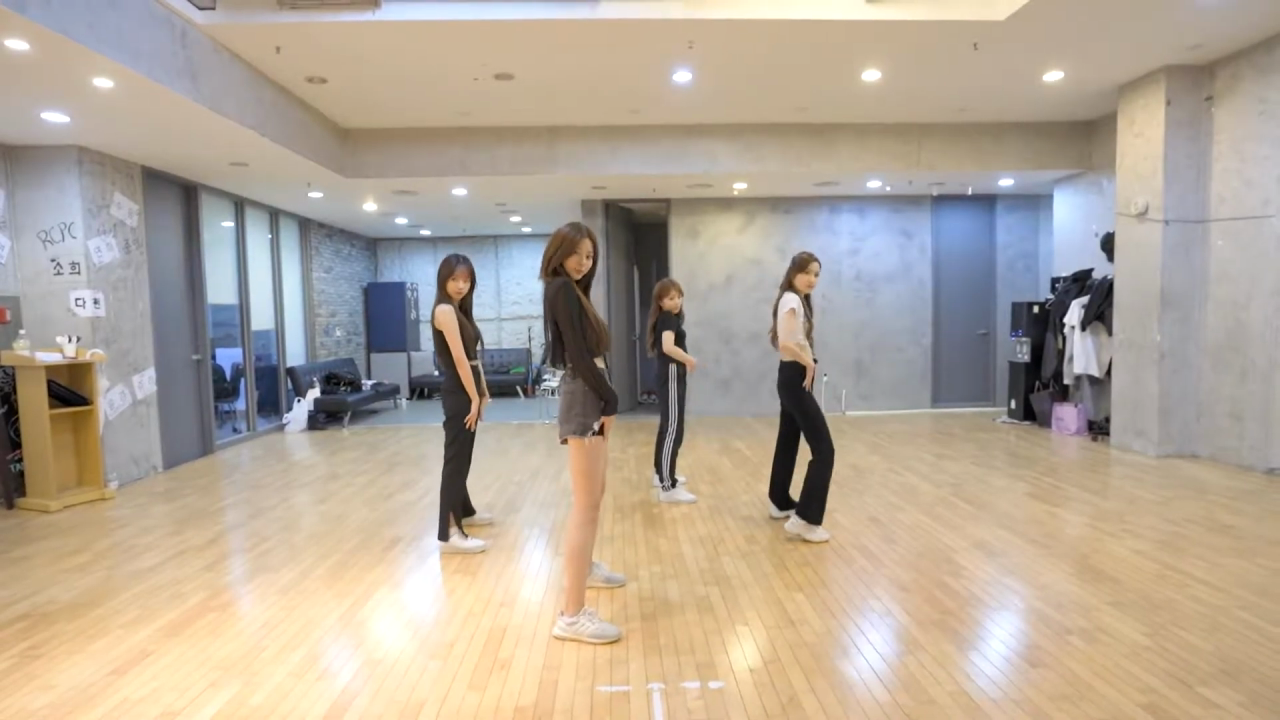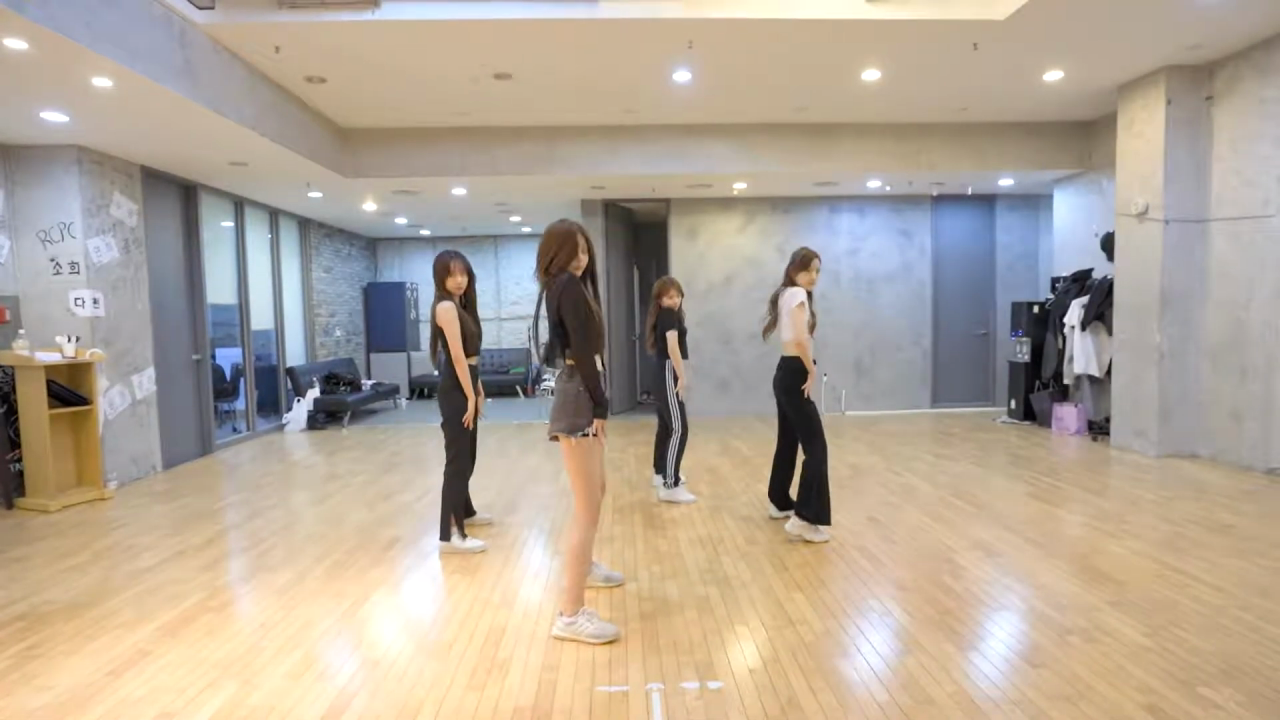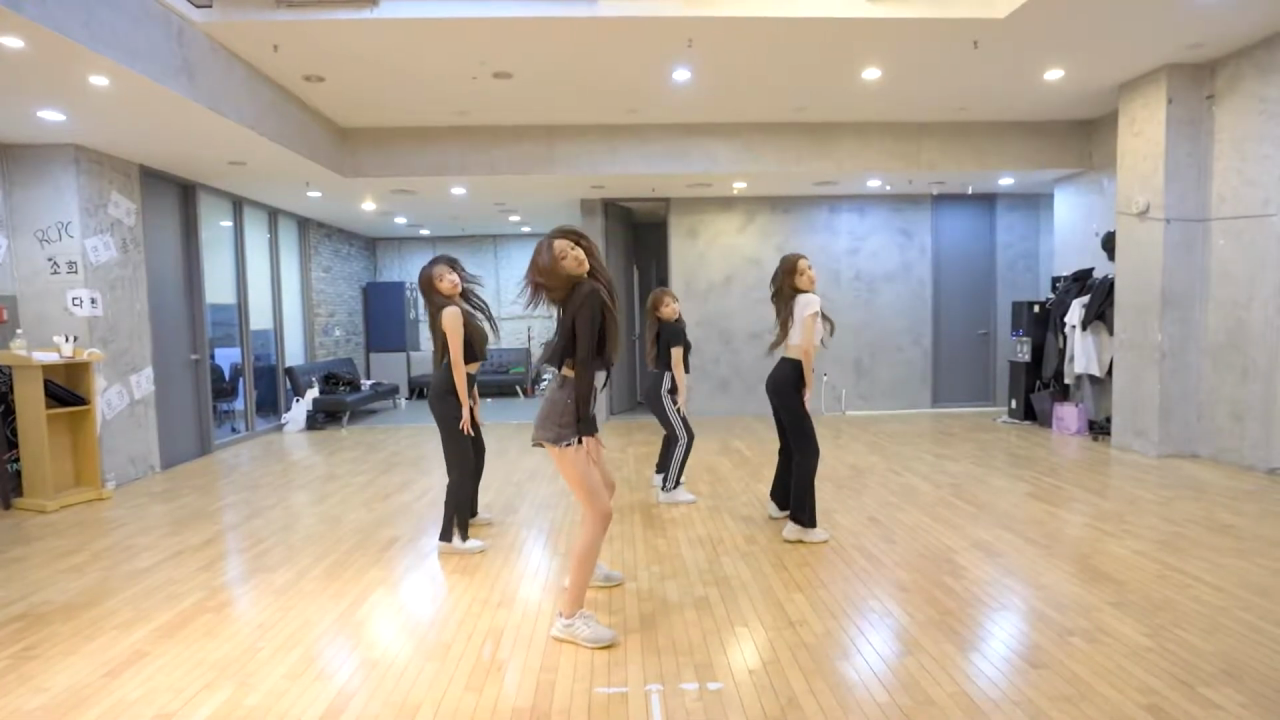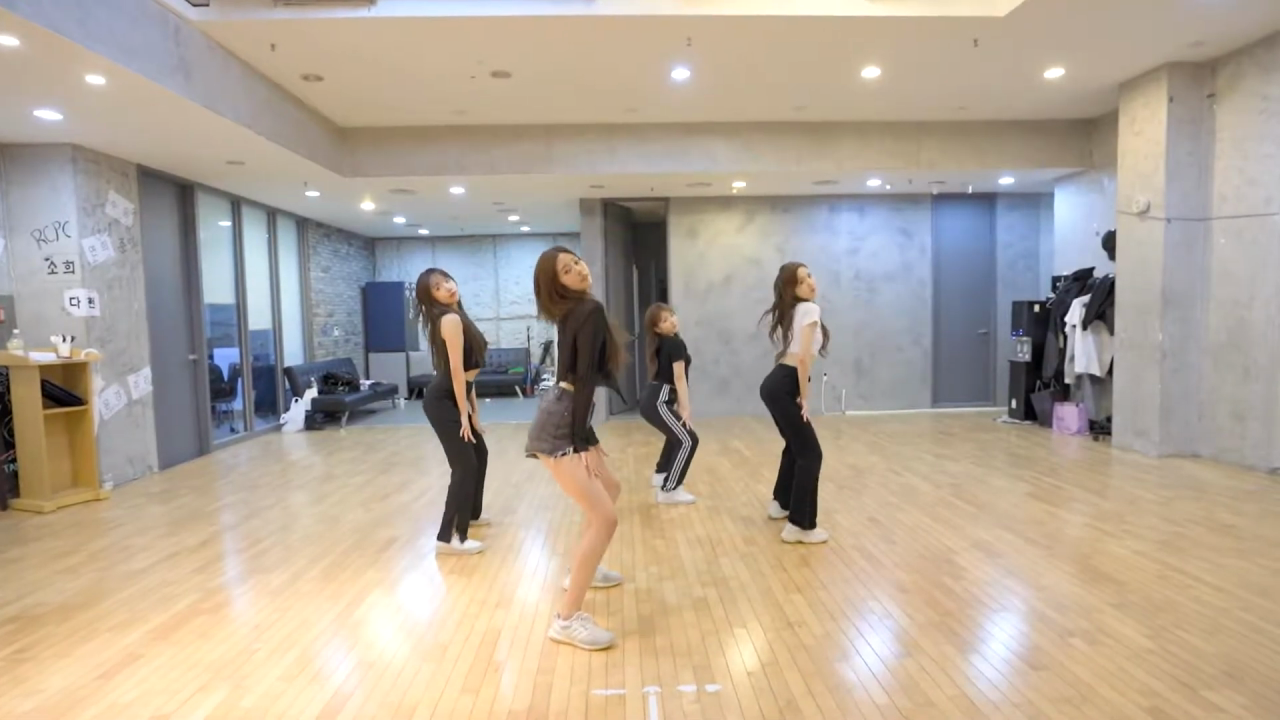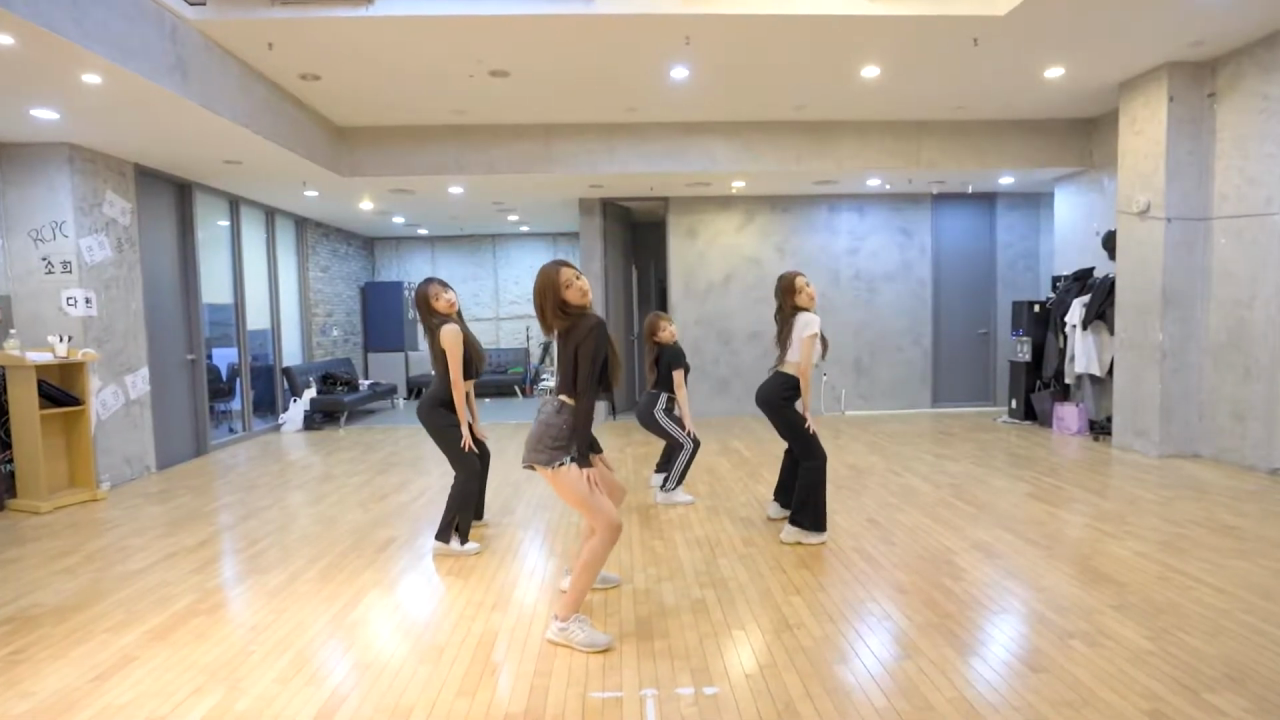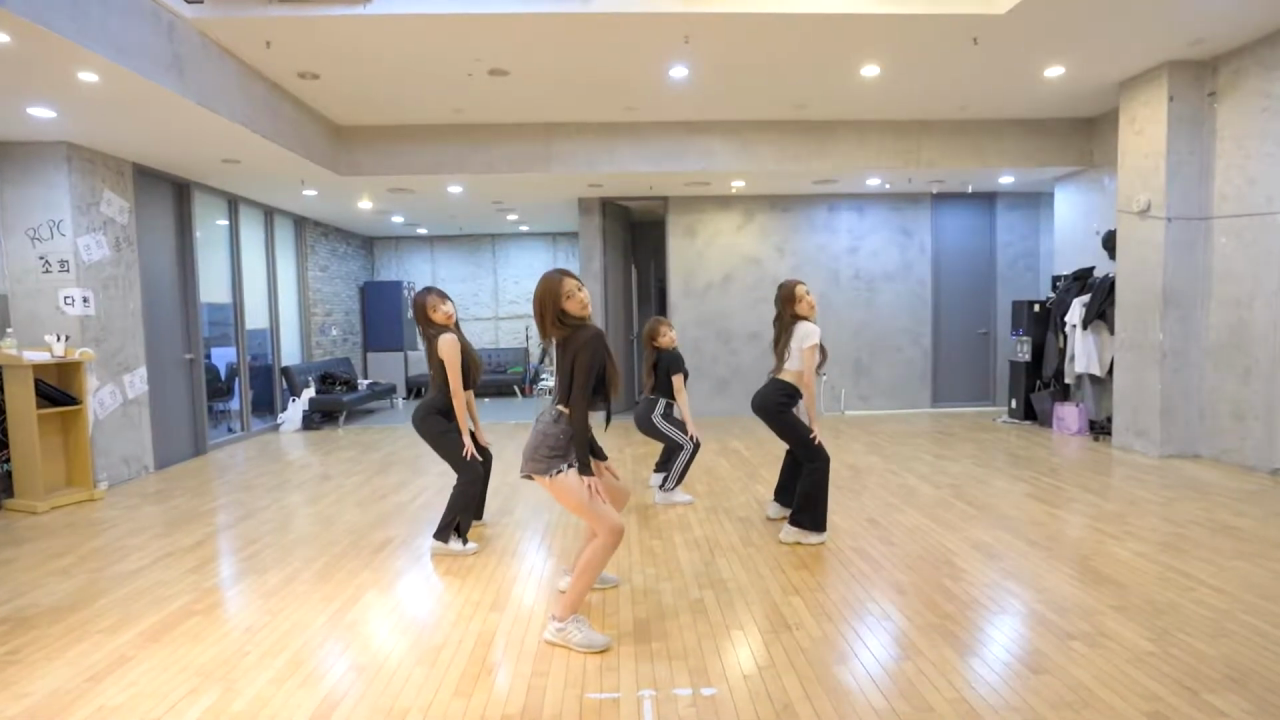
dt=0.2s
person 1, frame 1
left shoulder: (572, 289)
right shoulder: (561, 288)
right elbow: (577, 354)
left wrist: (605, 399)
right wrist: (610, 400)
left hip: (590, 397)
right hip: (583, 401)
left knee: (595, 493)
right knee: (585, 506)
left ankle: (585, 567)
right ankle: (572, 615)
person 1, frame 2
left shoulder: (569, 283)
right shoulder: (567, 283)
right elbow: (582, 349)
left wrist: (597, 403)
right wrist: (600, 404)
left hip: (582, 394)
right hip: (577, 398)
left knee: (597, 490)
right knee: (586, 506)
left ankle: (583, 567)
right ankle: (570, 615)
person 1, frame 3
left shoulder: (582, 292)
right shoulder: (589, 292)
right elbow: (584, 362)
left wrist: (587, 423)
right wrist: (587, 426)
left hip: (571, 408)
right hip: (564, 414)
left knee: (606, 487)
right knee: (598, 511)
left ankle: (584, 568)
right ankle: (569, 617)
person 1, frame 4
left shoulder: (576, 312)
right shoulder: (590, 310)
right elbow: (584, 378)
left wrist: (587, 437)
right wrist: (583, 442)
left hip: (565, 419)
right hip: (558, 427)
left knee: (610, 489)
right knee: (604, 518)
left ankle: (582, 570)
right ankle: (567, 619)
person 1, frame 5
left shoulder: (572, 327)
right shoulder: (592, 326)
right elbow: (585, 393)
left wrist: (591, 447)
right wrist: (584, 457)
left hip: (562, 431)
right hip: (555, 439)
left knee: (614, 493)
right knee: (608, 523)
left ankle: (578, 572)
right ankle: (564, 621)
person 1, frame 6
left shoulder: (571, 336)
right shoulder: (590, 337)
right elbow: (578, 404)
left wrist: (596, 455)
right wrist: (585, 467)
left hip: (560, 440)
right hip: (552, 448)
left knee: (617, 496)
right knee: (610, 528)
left ankle: (576, 573)
right ankle: (562, 621)
person 2, frame 1
left shoulder: (460, 310)
right shoulder: (444, 309)
right elbow: (459, 358)
left wrist: (483, 392)
right wrist: (474, 398)
left hip: (468, 389)
right hip: (458, 392)
left knee: (463, 456)
right knee: (455, 459)
left ankle: (464, 511)
right ankle: (449, 534)
person 2, frame 2
left shoulder: (462, 305)
right shoulder: (446, 306)
right elbow: (457, 355)
left wrist: (478, 391)
right wrist: (470, 396)
left hip: (466, 387)
right hip: (455, 390)
left knee: (467, 455)
right knee: (458, 459)
left ankle: (465, 511)
right ankle: (450, 535)
person 2, frame 3
left shoulder: (463, 308)
right shoulder: (451, 311)
right elbow: (456, 362)
left wrist: (474, 401)
right wrist: (465, 405)
left hip: (461, 391)
right hip: (447, 394)
left knee: (476, 454)
right knee: (462, 462)
left ankle: (468, 512)
right ankle: (451, 536)
person 2, frame 4
left shoulder: (459, 317)
right shoulder: (451, 319)
right elbow: (456, 370)
left wrist: (474, 409)
right wrist: (464, 413)
left hip: (456, 397)
right hip: (443, 400)
left knee: (479, 454)
right knee: (465, 464)
left ankle: (469, 513)
right ankle: (449, 537)
person 2, frame 5
left shoulder: (457, 325)
right shoulder: (450, 329)
left elbow: (468, 379)
right elbow: (456, 381)
left wrist: (474, 420)
right wrist: (464, 424)
left hip: (447, 405)
right hip: (437, 409)
left knee: (481, 455)
right knee: (468, 468)
left ankle: (471, 514)
right ankle: (447, 538)
person 2, frame 6
left shoulder: (454, 336)
right shoulder: (448, 338)
left elbow: (467, 387)
right elbow: (456, 391)
left wrist: (477, 427)
right wrist: (465, 434)
left hip: (443, 414)
right hip: (432, 417)
left knee: (483, 457)
right knee: (471, 471)
left ankle: (471, 514)
right ankle: (445, 538)
person 3, frame 1
left shoulder: (797, 300)
right shoulder: (791, 299)
right elbow: (784, 343)
left wrist: (806, 363)
right wrist: (810, 364)
left hip: (793, 378)
right hip: (795, 379)
left knee: (788, 441)
right knee: (823, 449)
left ankle: (780, 502)
right ankle: (805, 519)
person 3, frame 2
left shoulder: (787, 295)
right shoulder: (797, 293)
right elbow: (799, 340)
left wrist: (806, 369)
right wrist: (812, 371)
left hip: (786, 374)
right hip: (794, 376)
left knee: (788, 441)
right knee: (815, 446)
left ankle: (780, 502)
right ankle: (805, 519)
person 3, frame 3
left shoulder: (789, 303)
right shoulder: (810, 300)
right elbow: (806, 348)
left wrist: (804, 383)
right wrist: (809, 385)
left hip: (779, 378)
right hip: (789, 380)
left knee: (791, 444)
right knee: (807, 450)
left ankle: (780, 502)
right ankle: (799, 523)
person 3, frame 4
left shoulder: (790, 311)
right shoulder: (810, 309)
right elbow: (803, 358)
left wrist: (798, 394)
right wrist: (804, 398)
left hip: (774, 384)
right hip: (783, 387)
left knee: (796, 445)
right knee: (810, 453)
left ankle: (781, 503)
right ankle: (799, 525)
person 3, frame 5
left shoulder: (791, 320)
right shoulder: (810, 320)
right elbow: (804, 369)
left wrist: (801, 405)
right wrist: (806, 409)
left hip: (771, 391)
right hip: (780, 395)
left knee: (799, 446)
right knee: (813, 456)
left ankle: (782, 503)
right ankle: (801, 526)
person 3, frame 6
left shoulder: (791, 329)
right shoulder: (810, 329)
right elbow: (808, 379)
left wrist: (805, 419)
right wrist: (813, 420)
left hip: (767, 397)
right hip: (776, 402)
left knee: (801, 446)
right knee: (817, 458)
left ankle: (782, 503)
right ankle: (801, 526)
person 4, frame 1
left shoulder: (669, 318)
right shoulder: (667, 319)
right elbow: (668, 347)
left wrist: (684, 361)
right wrist: (689, 360)
left hip: (671, 376)
right hip: (672, 377)
left knee: (667, 428)
right knee: (674, 431)
left ankle: (661, 474)
right ankle: (668, 488)
person 4, frame 2
left shoulder: (664, 316)
right shoulder: (669, 315)
right elbow: (672, 347)
left wrist: (679, 374)
right wrist: (682, 376)
left hip: (666, 374)
right hip: (669, 375)
left knee: (666, 426)
right knee: (679, 429)
left ankle: (661, 473)
right ankle: (670, 486)
person 4, frame 3
left shoulder: (663, 329)
right shoulder: (675, 329)
right elbow: (677, 364)
left wrist: (679, 391)
right wrist: (683, 394)
left hip: (657, 387)
right hip: (663, 389)
left knee: (674, 431)
right knee: (684, 436)
left ankle: (661, 473)
right ankle: (669, 490)
person 4, frame 4
left shoulder: (662, 344)
right shoulder: (675, 344)
right elbow: (679, 378)
left wrist: (680, 405)
right wrist: (686, 408)
left hip: (652, 399)
right hip: (658, 402)
left knee: (678, 433)
right knee: (688, 440)
left ankle: (661, 473)
right ankle: (669, 490)
person 4, frame 5
left shoulder: (661, 352)
right shoulder: (675, 352)
right elbow: (679, 387)
left wrist: (681, 413)
right wrist: (687, 417)
left hip: (649, 407)
right hip: (655, 410)
left knee: (679, 435)
right knee: (690, 443)
left ankle: (660, 474)
right ankle: (668, 491)
person 4, frame 6
left shoulder: (660, 357)
right shoulder: (673, 357)
left elbow: (671, 391)
right elbow: (679, 392)
left wrist: (684, 420)
right wrist: (689, 422)
left hip: (647, 412)
right hip: (653, 415)
left knee: (679, 436)
right knee: (690, 443)
left ankle: (659, 474)
right ankle: (666, 491)
